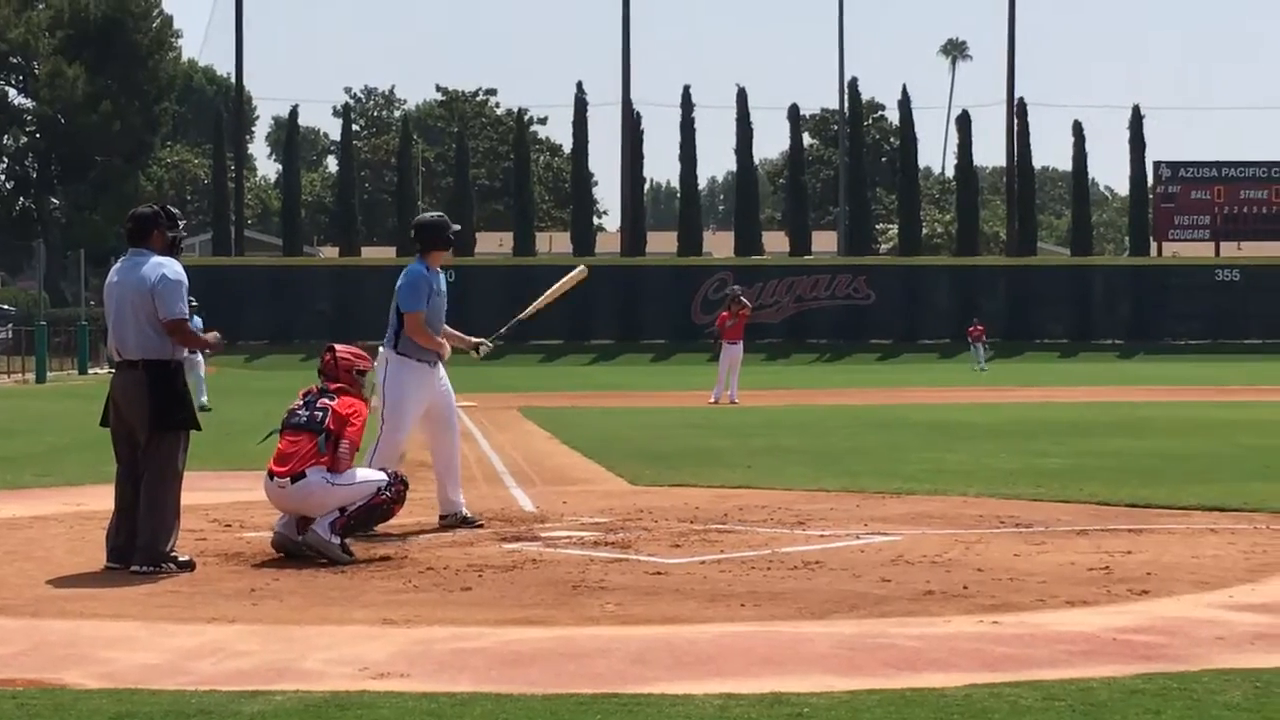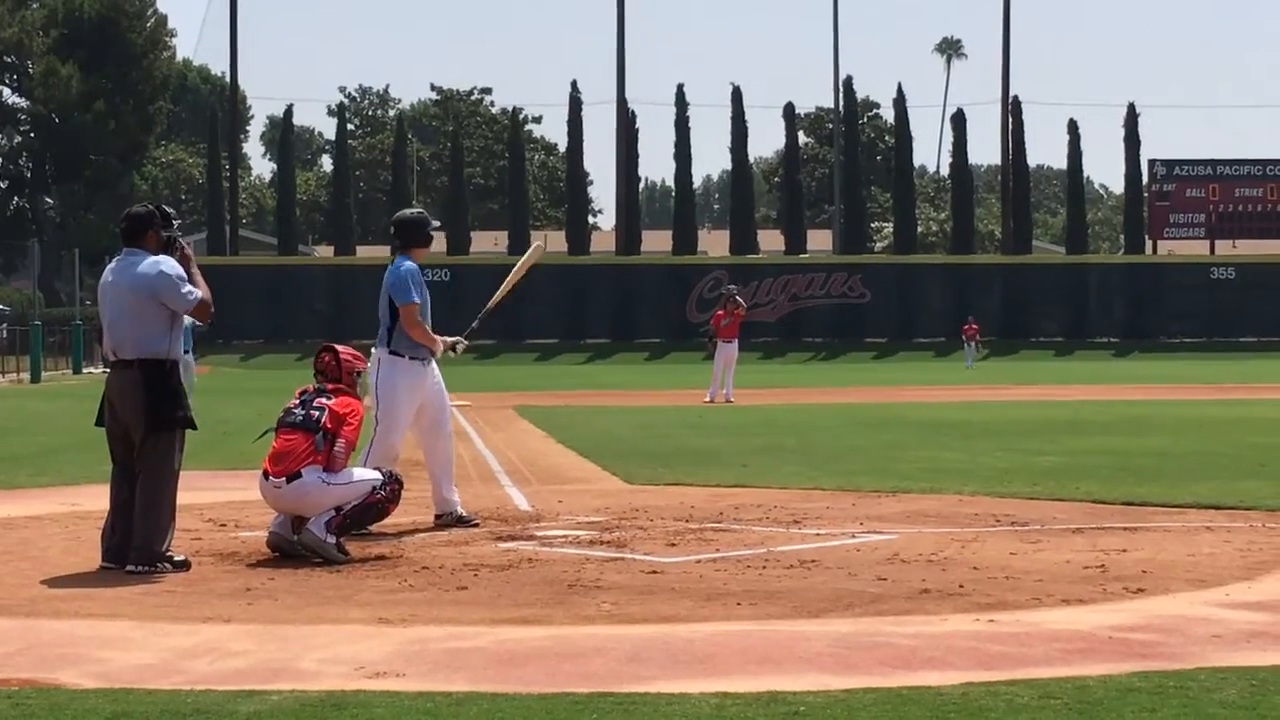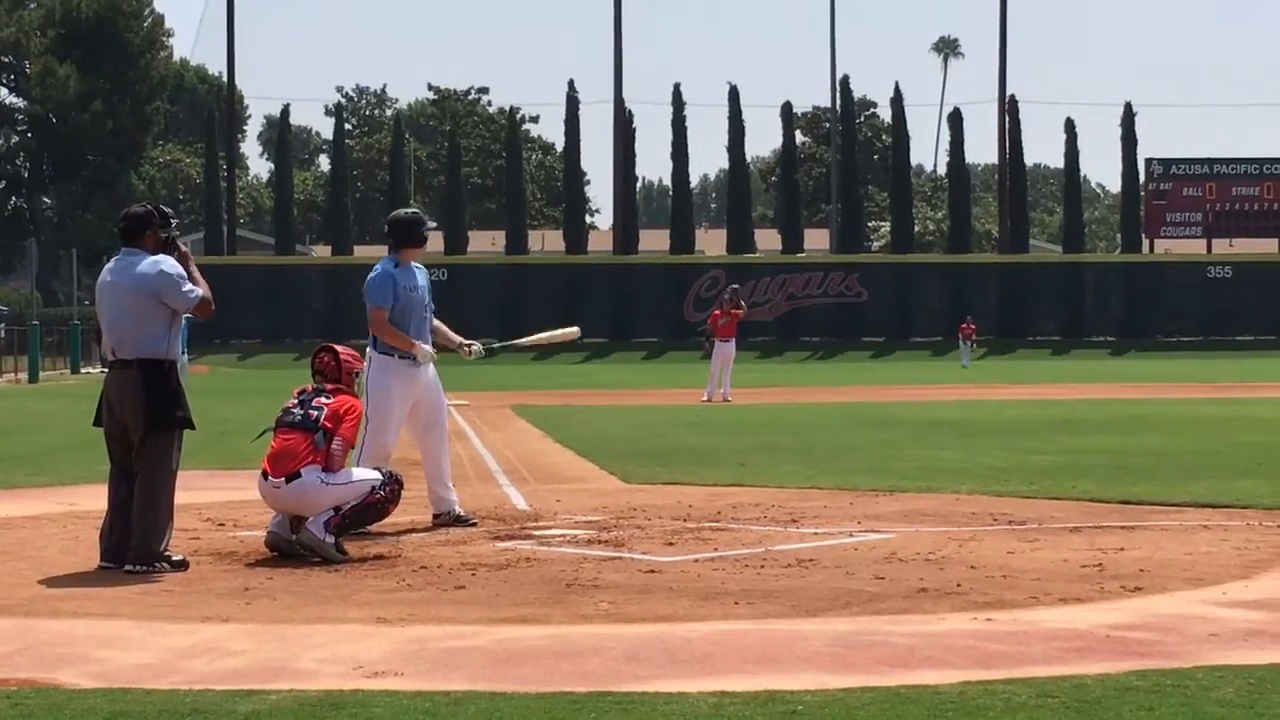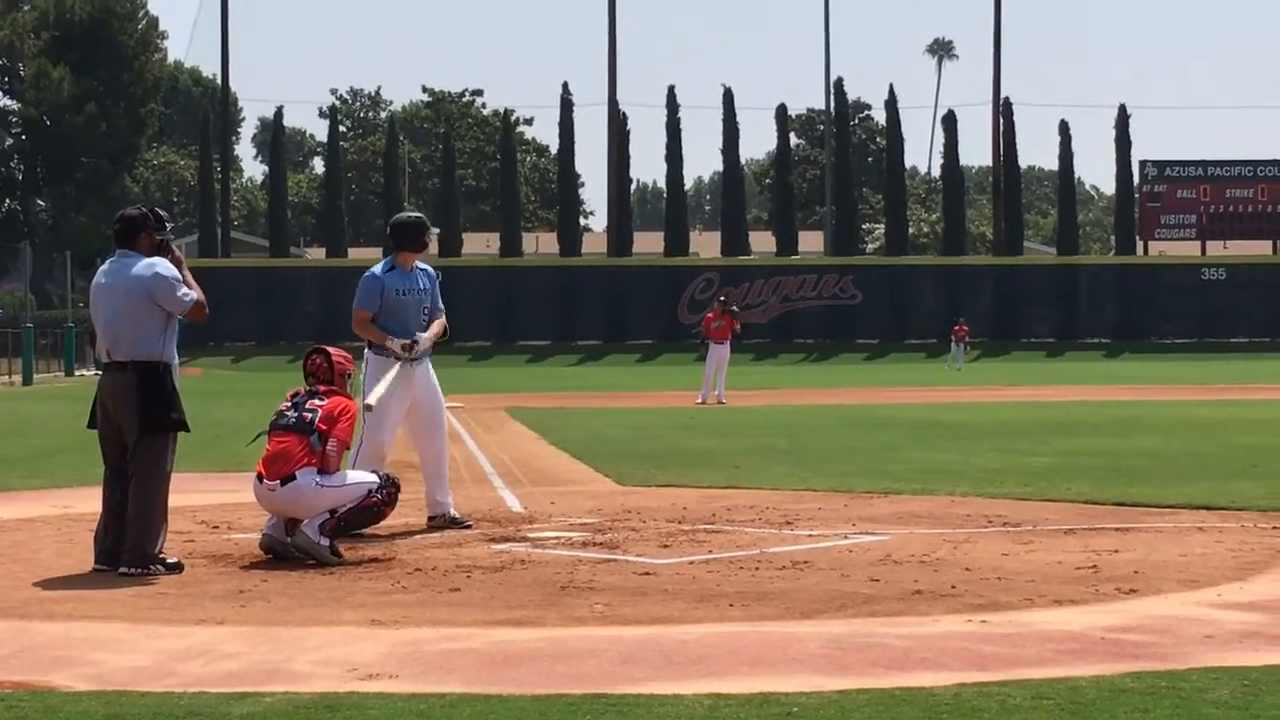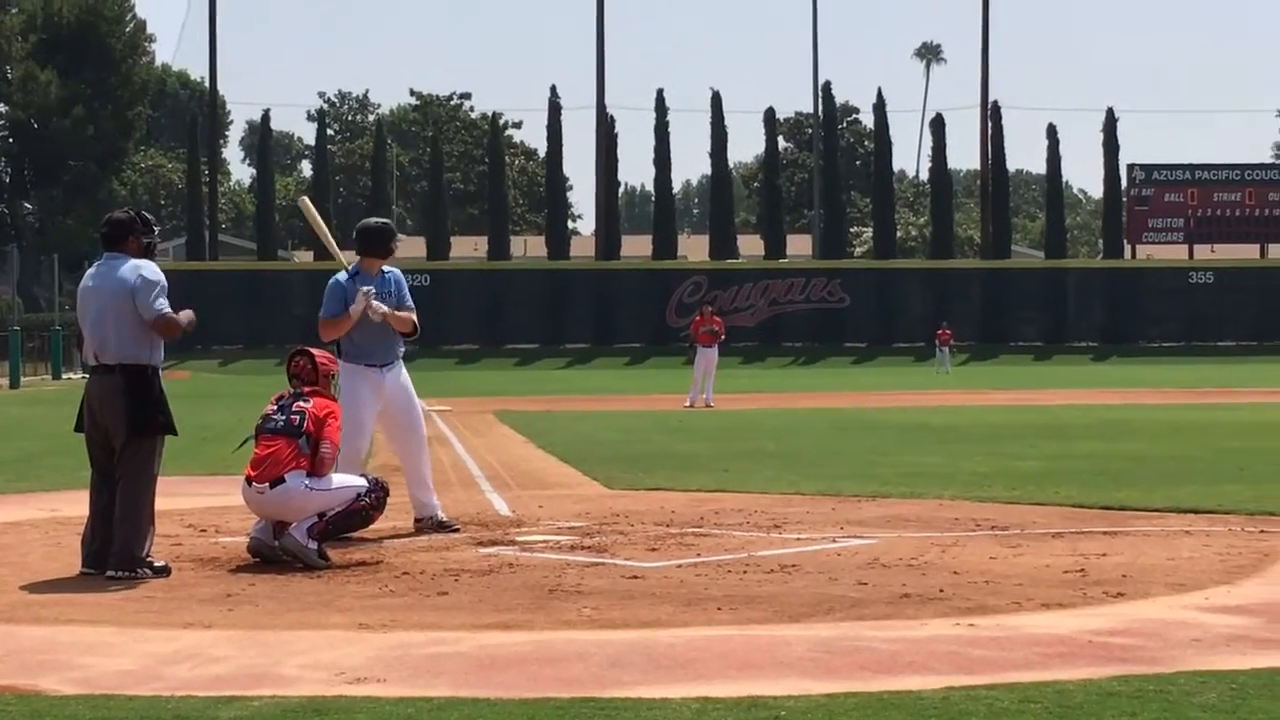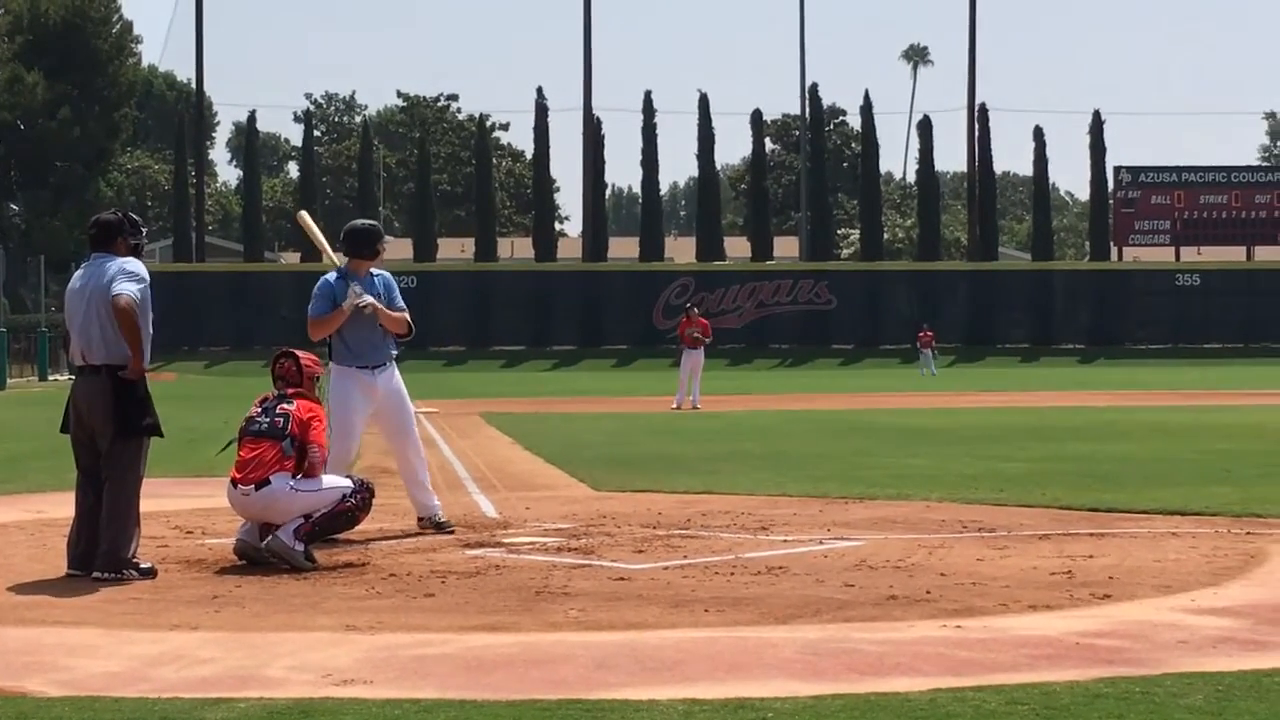
dt=0.3s
person 1, frame 1
left shoulder: (115, 273)
right shoulder: (166, 269)
left elbow: (122, 326)
right elbow: (177, 330)
right wrist: (207, 341)
left hip: (123, 378)
right hip: (158, 380)
left knee: (129, 468)
right knee: (162, 470)
left ankle: (121, 549)
right ankle: (153, 554)
person 1, frame 2
left shoulder: (110, 272)
right shoulder: (161, 268)
left elbow: (124, 321)
right elbow: (204, 309)
right wrist: (191, 268)
left hip: (118, 378)
right hip: (154, 380)
left knee: (124, 468)
right knee: (157, 469)
left ankle: (116, 549)
right ankle: (148, 553)
person 1, frame 3
left shoulder: (107, 273)
right shoulder: (161, 267)
left elbow: (113, 322)
right elbow: (205, 306)
right wrist: (189, 265)
left hip: (116, 378)
right hip: (152, 380)
left knee: (122, 468)
right knee: (155, 469)
left ankle: (114, 549)
right ankle: (147, 553)
person 1, frame 4
left shoulder: (101, 275)
right shoulder: (157, 270)
left elbow: (112, 322)
right elbow: (199, 310)
right wrist: (182, 269)
left hip: (110, 380)
right hip: (147, 382)
left knee: (116, 471)
right knee: (150, 471)
left ankle: (109, 551)
right ankle: (141, 555)
person 1, frame 5
left shoulder: (89, 278)
right shoulder: (143, 271)
left elbow: (89, 328)
right elbow: (164, 324)
right wrist: (187, 318)
left hip: (97, 382)
right hip: (134, 384)
left knee: (104, 474)
right knee: (136, 475)
left ankle: (96, 555)
right ankle: (129, 559)
person 1, frame 6
left shoulder: (76, 279)
right shoulder: (128, 268)
left elbow: (75, 330)
right elbow: (123, 306)
right wrist: (138, 354)
left hip: (83, 384)
right hip: (119, 385)
left knee: (90, 475)
right knee: (122, 475)
left ankle: (82, 556)
right ankle: (115, 560)
person 2, frame 1
left shoulder: (436, 275)
right shoulder: (416, 275)
right elbow: (415, 329)
left wrist: (468, 341)
right wrist: (442, 347)
left hip: (431, 368)
right hip: (403, 367)
left knee: (448, 435)
right knee: (392, 439)
left ankle: (452, 509)
person 2, frame 2
left shoulder: (409, 269)
right shoulder: (405, 270)
right elbow: (412, 324)
left wrist: (444, 341)
right wrist: (436, 343)
left hip: (424, 365)
right hip: (396, 367)
left knee: (440, 435)
right knee: (387, 440)
left ankle: (448, 508)
person 2, frame 3
left shoulder: (420, 272)
right shoulder: (384, 275)
right elbow: (377, 325)
left wrist: (458, 342)
right wrist: (416, 347)
left hip: (422, 368)
right hip: (389, 367)
left knee: (435, 435)
right knee: (378, 440)
left ankle: (445, 507)
person 2, frame 4
left shoulder: (427, 274)
right shoulder: (377, 277)
left elbow: (439, 318)
right elbow: (359, 324)
left wrist: (428, 337)
right wrist: (391, 342)
left hip: (420, 368)
right hip: (385, 368)
left knee: (435, 438)
right knee: (375, 441)
left ankle: (441, 510)
person 2, frame 5
left shoulder: (395, 277)
right shoulder: (341, 283)
left elbow: (412, 326)
right elbow: (326, 333)
left wrist: (386, 312)
right wrist: (355, 311)
left hip: (394, 372)
right hip: (357, 376)
left knee: (414, 440)
right knee: (353, 448)
left ankle: (427, 511)
person 2, frame 6
left shoulder: (384, 280)
right shoulder: (329, 284)
left elbow: (405, 327)
right elbow: (314, 332)
left wrist: (376, 308)
right wrist: (347, 306)
left hip: (387, 375)
right hip: (349, 378)
left knee: (409, 443)
right knee: (342, 451)
left ankle: (429, 511)
person 3, frame 1
left shoulder: (307, 396)
right shoulder: (354, 405)
left elbow: (303, 447)
right elbow: (342, 462)
left hip: (274, 488)
right hip: (306, 487)
right knee: (394, 485)
left ankle: (288, 530)
right ankle: (328, 531)
person 3, frame 2
left shoulder: (302, 396)
right shoulder: (351, 404)
left elbow: (296, 446)
right elbow: (338, 459)
left hip: (269, 487)
right hip: (302, 488)
right knee: (389, 484)
left ankle: (283, 529)
right ankle: (323, 530)
person 3, frame 3
left shoulder: (299, 397)
right shoulder: (349, 403)
left elbow: (292, 446)
right elbow: (336, 457)
right wrist: (331, 488)
left hip: (268, 488)
right hip: (302, 487)
right knee: (389, 485)
left ankle: (281, 529)
right ankle: (323, 529)
person 3, frame 4
left shoulder: (292, 400)
right shoulder: (343, 404)
left elbow: (286, 449)
right elbow: (331, 458)
right wrist: (326, 490)
left hip: (263, 490)
right hip: (297, 490)
right knee: (386, 487)
left ankle: (276, 532)
right ankle: (318, 533)
person 3, frame 5
left shoulder: (276, 403)
right shoulder: (326, 405)
left elbow: (274, 453)
right elbow: (326, 458)
right wrist: (315, 482)
left hip: (251, 494)
right hip: (286, 493)
right knee: (375, 492)
left ankle: (264, 534)
right ankle: (306, 535)
person 3, frame 6
left shoulder: (260, 406)
right shoulder: (309, 408)
right elbow: (316, 461)
right wrist: (305, 479)
left hip: (237, 496)
right hip: (271, 495)
right knee: (360, 493)
left ankle: (250, 537)
right ankle: (293, 538)
